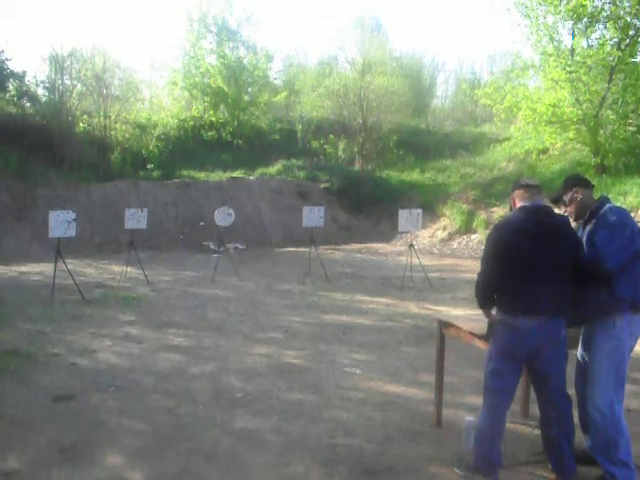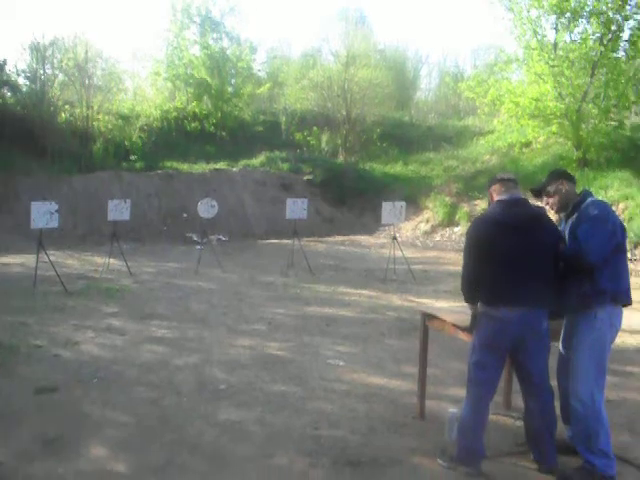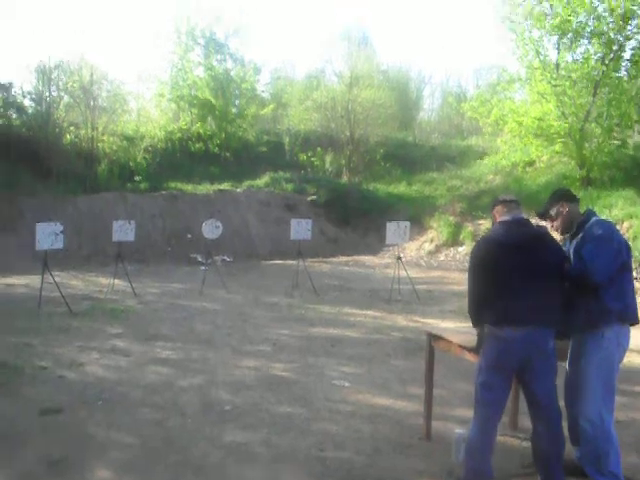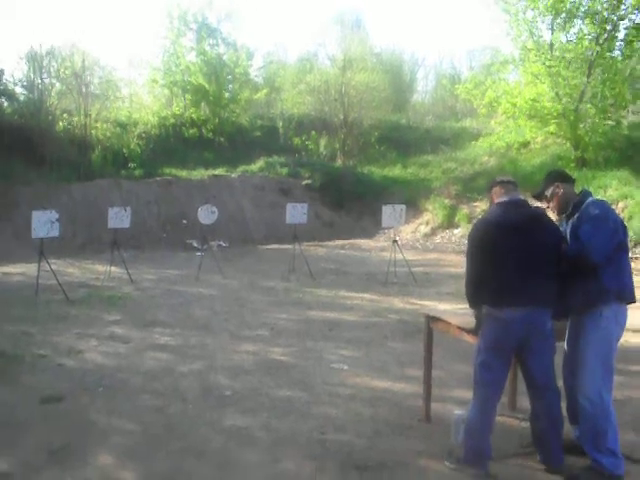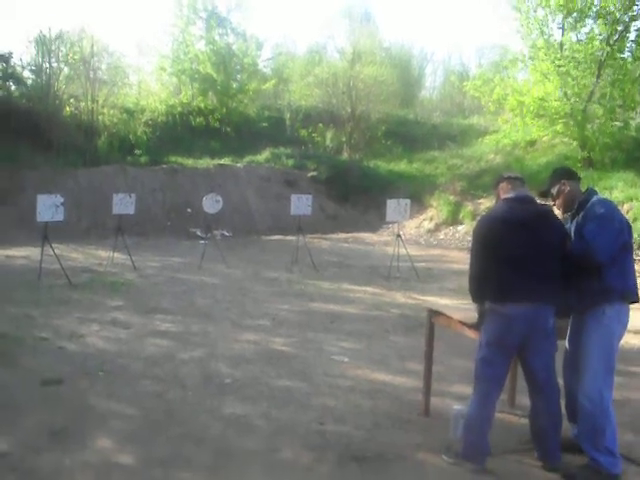
dt=0.3s
person 1, frame 1
left shoulder: (615, 219)
right shoulder: (589, 224)
left elbow: (603, 263)
right elbow: (584, 264)
right hip: (598, 316)
left knee: (603, 398)
right knee: (587, 388)
right ankle: (597, 450)
person 1, frame 2
left shoulder: (597, 212)
right shoulder: (570, 217)
left elbow: (586, 256)
right elbow: (568, 256)
left hip: (598, 310)
right hip: (579, 308)
left knee: (584, 389)
right knee: (568, 379)
right ankle: (577, 440)
person 1, frame 3
left shoulder: (601, 232)
right shoulder: (575, 238)
left elbow: (591, 274)
right elbow: (575, 276)
left hip: (605, 330)
right hip: (586, 328)
left knee: (593, 409)
right knee: (576, 399)
person 1, frame 4
left shoulder: (596, 212)
right shoulder: (572, 217)
left elbow: (588, 255)
left hip: (603, 307)
right hip: (583, 307)
left knee: (592, 387)
right knee: (574, 377)
right ankle: (584, 439)
person 1, frame 5
left shoulder: (601, 210)
right shoulder: (578, 216)
left elbow: (594, 253)
left hip: (606, 307)
right hip: (586, 306)
left knee: (592, 386)
right knee: (575, 376)
right ankle: (583, 438)
person 2, frame 1
left shoulder: (505, 229)
right shoulder: (567, 232)
left elbow: (486, 278)
right elbow: (577, 278)
left wrist: (487, 308)
left hip: (513, 322)
right hip: (554, 324)
left knee: (497, 395)
right knee: (555, 396)
person 2, frame 2
left shoulder: (483, 224)
right shoulder: (546, 224)
left elbow: (471, 272)
right elbow: (557, 268)
left wrist: (474, 302)
right wrist: (544, 304)
left hip: (497, 315)
right hip: (536, 315)
left knee: (480, 387)
right knee: (538, 388)
left ankle: (467, 454)
right ankle: (547, 458)
person 2, frame 3
left shoulder: (487, 245)
right shoulder: (550, 244)
left elbow: (476, 293)
right elbow: (562, 288)
left wrist: (480, 324)
right wrist: (550, 325)
left hip: (502, 335)
right hip: (541, 335)
left knee: (487, 408)
right knee: (545, 408)
person 2, frame 4
left shoulder: (485, 226)
right shoulder: (547, 225)
left elbow: (474, 274)
right elbow: (559, 269)
left wrist: (477, 306)
right wrist: (548, 305)
left hip: (501, 315)
right hip: (539, 315)
left knee: (486, 388)
right knee: (544, 388)
person 2, frame 5
left shoulder: (490, 221)
right shoulder: (552, 222)
left elbow: (478, 269)
right elbow: (563, 266)
left wrist: (480, 301)
right wrist: (550, 301)
left hip: (504, 311)
right hip: (542, 311)
left knee: (487, 383)
right knee: (544, 384)
left ankle: (472, 451)
right ankle: (551, 455)
